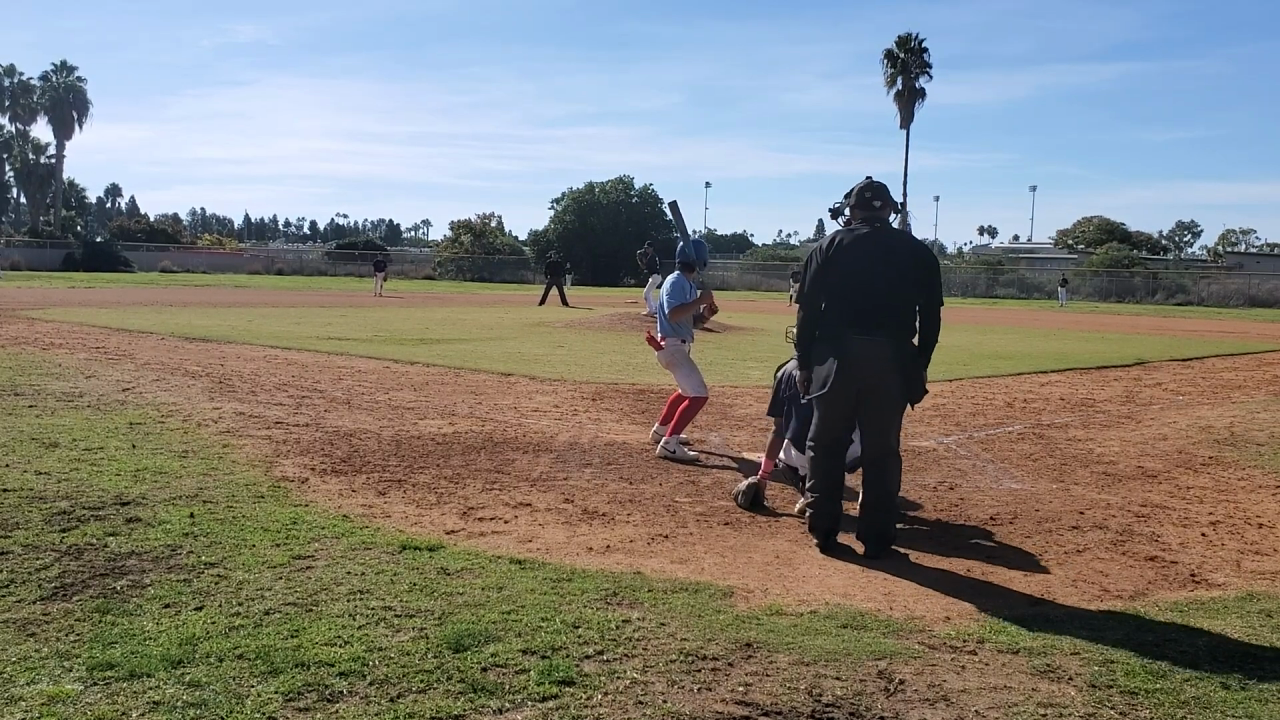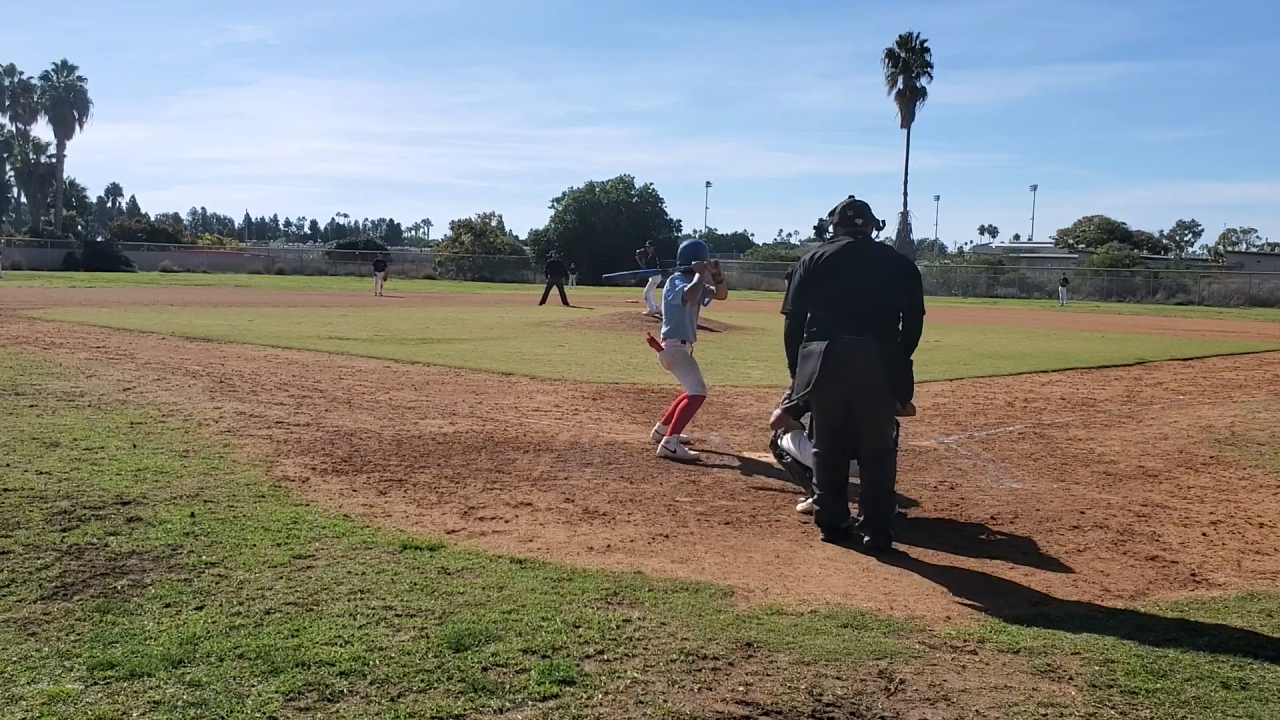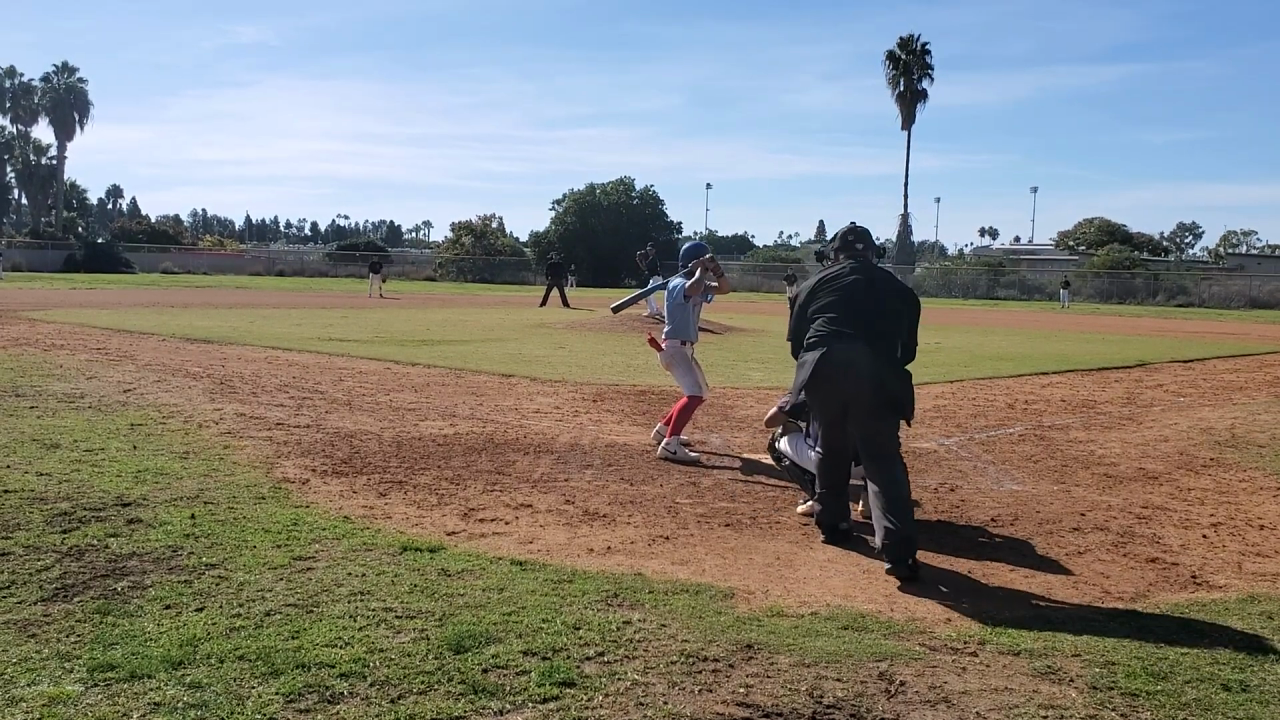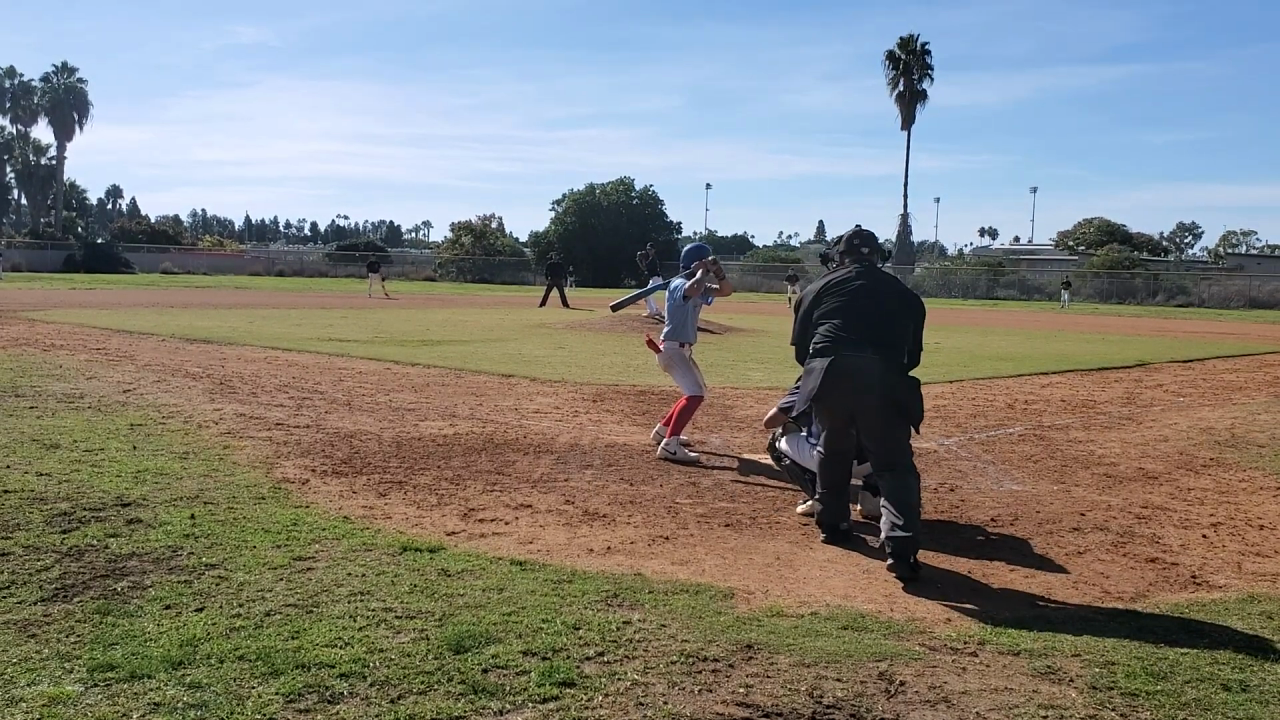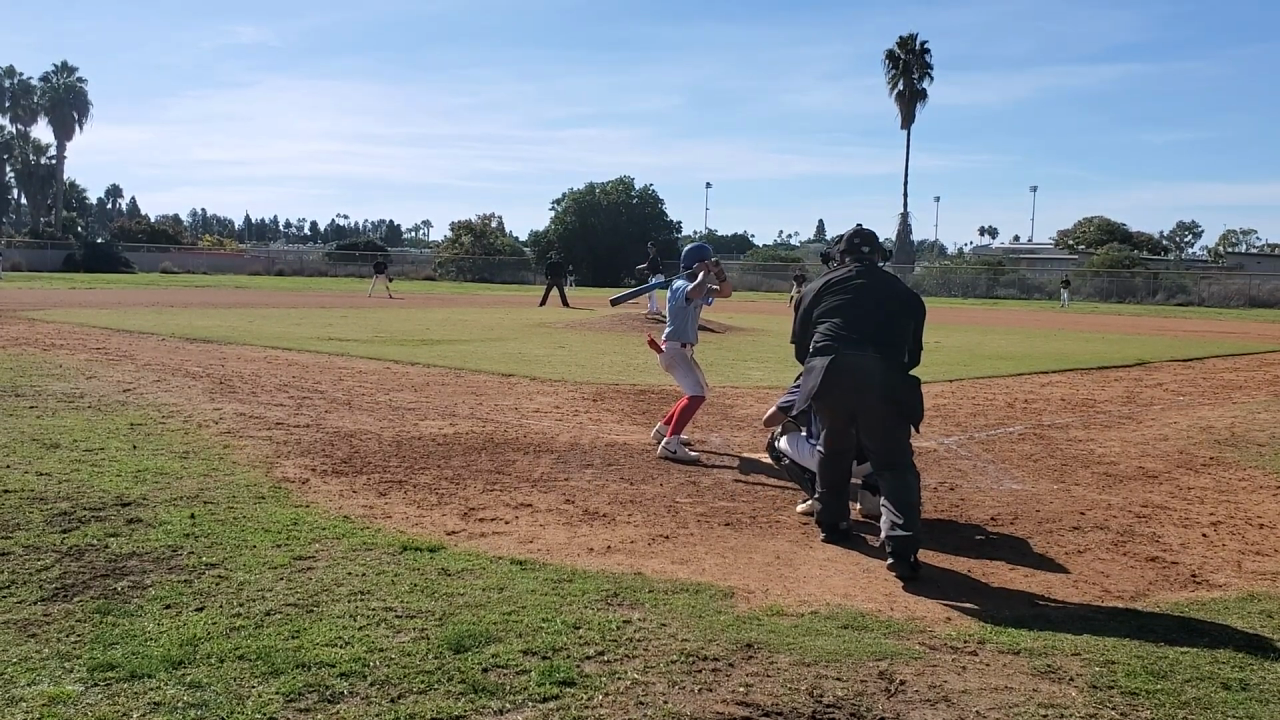
dt=0.7s
person 1, frame 1
left shoulder: (831, 245)
right shoulder: (917, 251)
left elbow: (808, 310)
right elbow: (931, 315)
left wrist: (804, 363)
right wrist: (921, 364)
left hip: (837, 357)
right hip: (892, 360)
left knee: (826, 445)
right knee: (882, 452)
left ankle: (824, 529)
right ankle: (876, 537)
person 1, frame 2
left shoulder: (815, 259)
right shoulder: (899, 263)
left elbow: (794, 320)
right elbow: (913, 322)
left wrist: (797, 370)
right wrist: (897, 364)
left hip: (825, 356)
right hip: (879, 359)
left knee: (829, 445)
right knee: (877, 448)
left ankle: (832, 522)
right ankle: (875, 530)
person 1, frame 3
left shoulder: (815, 283)
right shoulder: (896, 287)
left elbow: (796, 342)
right elbow: (907, 349)
left hip: (822, 366)
right hip: (874, 370)
left knee: (832, 447)
right knee: (883, 458)
left ankle: (832, 524)
right ankle: (898, 550)
person 1, frame 4
left shoulder: (819, 288)
right shoulder: (903, 293)
left elbow: (801, 349)
right elbow: (912, 356)
left hip: (828, 373)
right hip: (882, 377)
left knee: (834, 447)
right knee: (894, 463)
left ankle: (832, 523)
right ankle: (901, 548)
person 1, frame 5
left shoulder: (819, 286)
right shoulder: (903, 293)
left elbow: (801, 348)
right elbow: (912, 356)
left hip: (828, 372)
right hip: (882, 376)
left knee: (834, 446)
right knee: (894, 462)
left ankle: (831, 523)
right ankle: (901, 548)
person 2, frame 1
left shoulder: (689, 285)
right shoulder: (675, 282)
right elbow: (673, 314)
left wrist: (705, 312)
right wrist: (700, 301)
left hip: (679, 346)
right hip: (672, 346)
left knee: (687, 391)
right knee: (699, 394)
left ankle: (661, 430)
right ankle: (669, 444)
person 2, frame 2
left shoulder: (693, 283)
right shoulder: (675, 282)
left elbow: (722, 295)
right elbow: (691, 296)
left wrist: (716, 274)
right wrist: (701, 274)
left hip: (684, 347)
right hip: (673, 347)
left knee: (694, 390)
right knee: (698, 392)
left ankle: (662, 429)
right ankle: (669, 443)
person 2, frame 3
left shoulder: (696, 284)
right shoulder: (677, 284)
left elbow: (724, 288)
right elbow: (694, 289)
left wrist: (715, 268)
right wrist: (702, 269)
left hip: (686, 348)
right hip: (673, 348)
left knee: (700, 392)
right knee: (694, 393)
left ankle: (664, 430)
right ankle: (669, 445)
person 2, frame 4
left shoulder: (698, 286)
right shoulder: (679, 284)
left elbow: (726, 291)
right elbow: (694, 289)
left wrist: (717, 270)
right wrist: (703, 270)
left hip: (683, 350)
right hip: (671, 349)
left knee: (697, 392)
right knee: (695, 393)
left ankle: (663, 430)
right ankle: (669, 445)
person 2, frame 5
left shoulder: (696, 285)
right shoulder: (680, 285)
left elbow: (726, 292)
right elbow: (697, 292)
left wrist: (719, 271)
right wrist: (704, 272)
left hip: (685, 350)
right hip: (673, 350)
left knee: (699, 392)
right knee: (696, 394)
left ankle: (664, 429)
right ankle: (670, 444)
